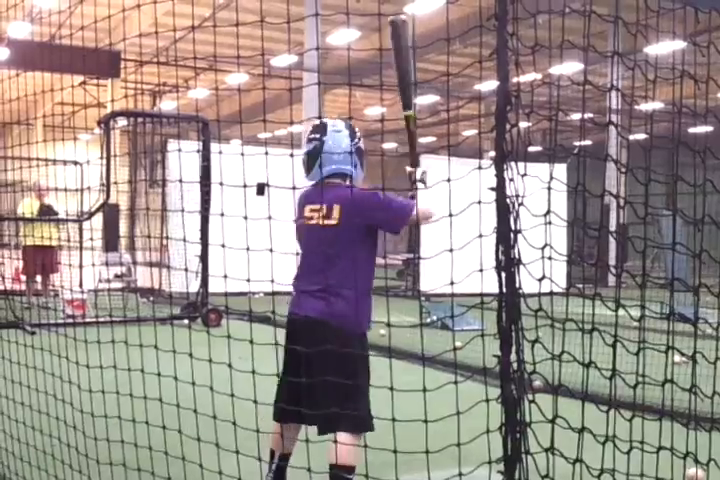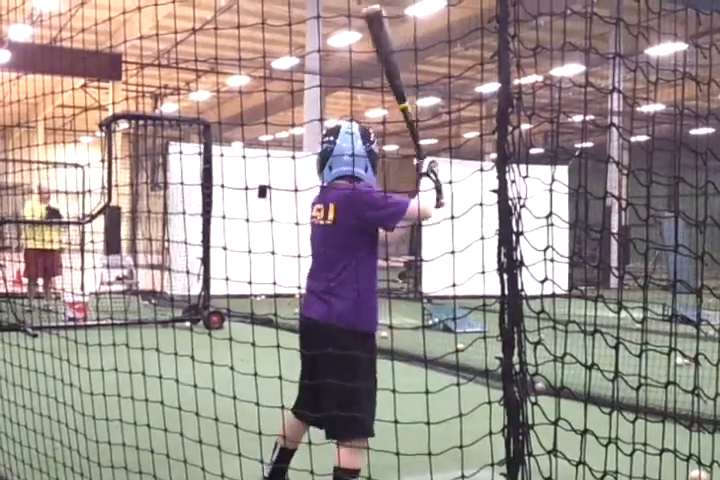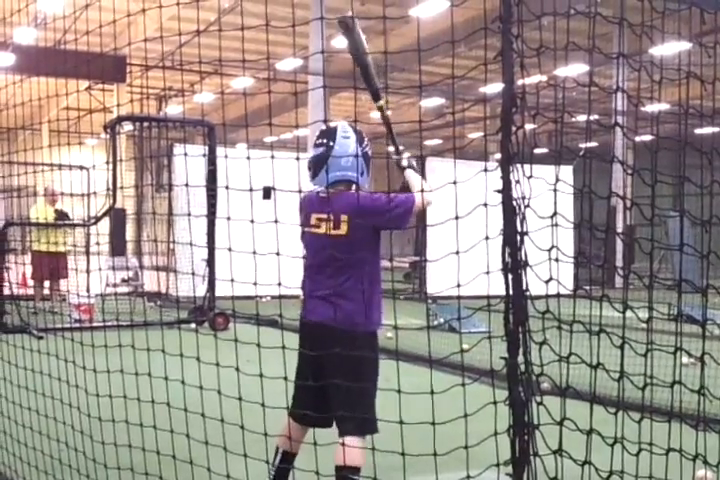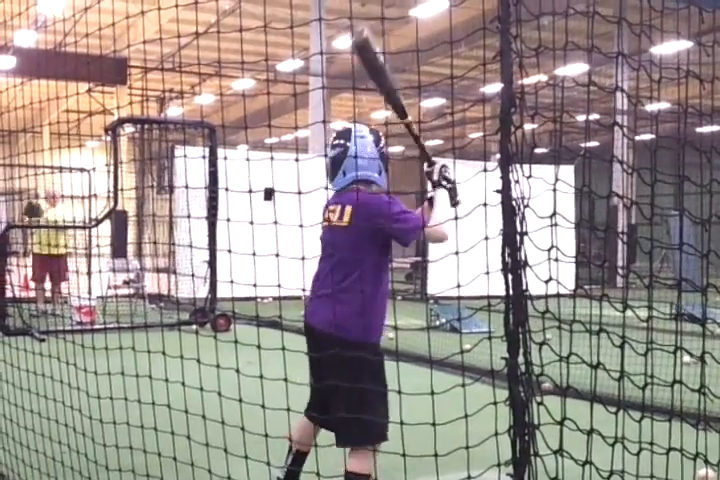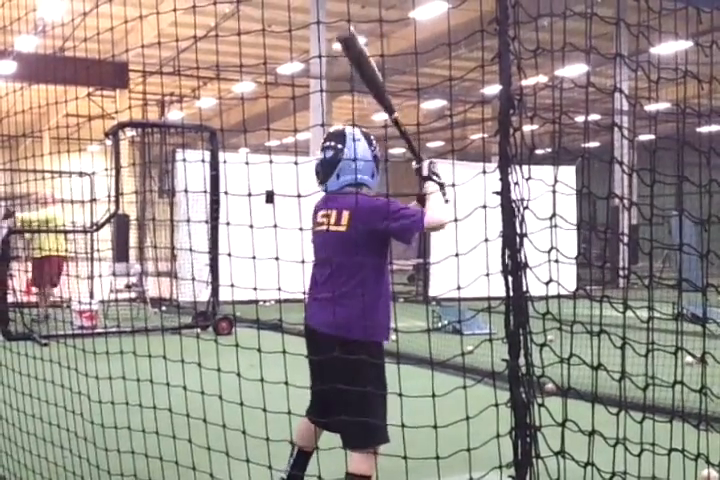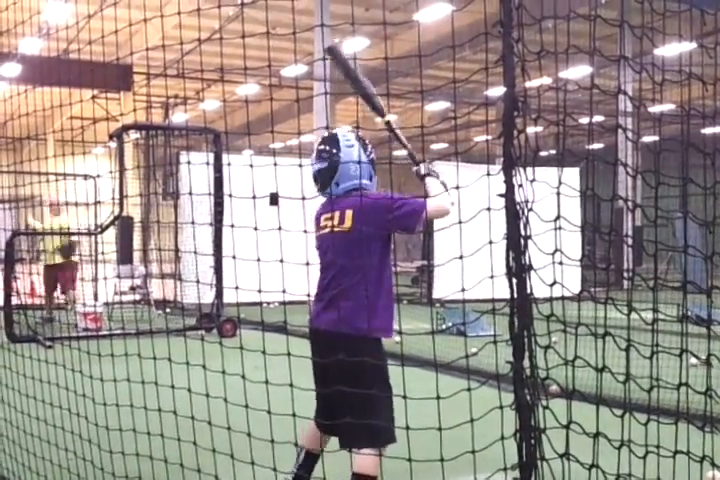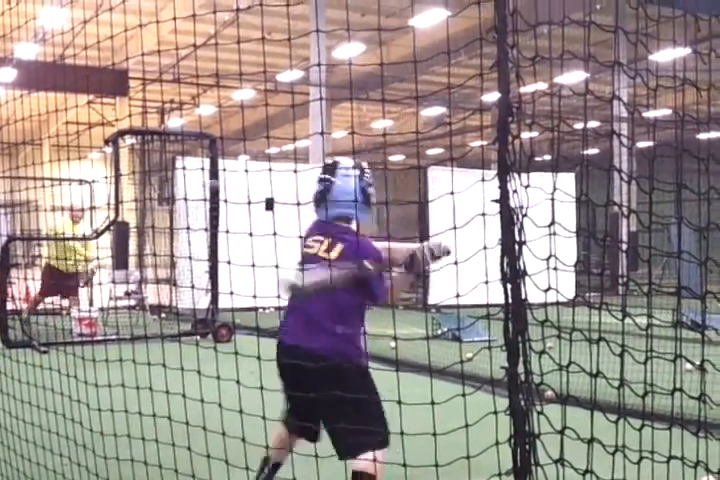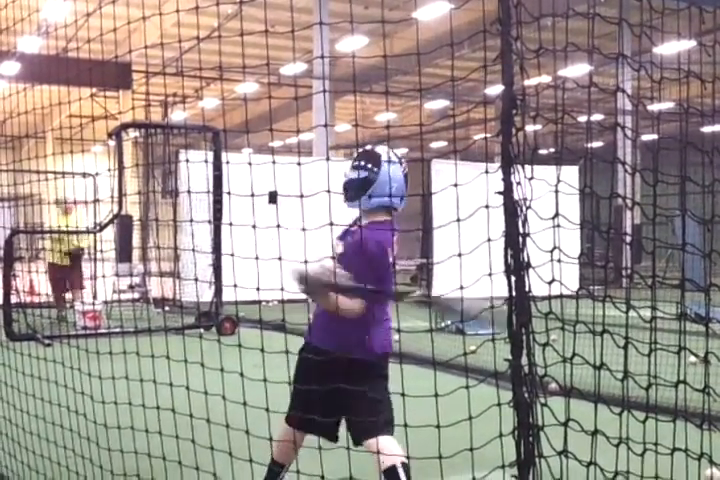
dt=0.5s
person 1, frame 1
left shoulder: (306, 201)
right shoulder: (362, 200)
right elbow: (424, 213)
left wrist: (386, 207)
left hip: (301, 317)
right hip: (341, 323)
left knee: (291, 409)
right knee: (349, 420)
person 1, frame 2
left shoulder: (324, 200)
right shoulder: (357, 197)
left elbow: (378, 231)
right elbow: (422, 210)
left wrist: (404, 205)
left hip: (314, 319)
right hip: (347, 325)
left knee: (306, 406)
right knee: (353, 425)
person 1, frame 3
left shoulder: (308, 204)
right shoulder: (366, 206)
right elbow: (423, 199)
left wrist: (388, 198)
right wrist: (409, 169)
left hip: (313, 323)
right hip: (352, 329)
left knee: (302, 410)
right knee: (353, 424)
person 1, frame 4
left shoulder: (337, 204)
right shoulder: (375, 204)
left elbow: (405, 222)
right elbow: (438, 232)
left wrist: (432, 199)
left hip: (320, 322)
right hip: (352, 330)
left knee: (320, 408)
right knee: (367, 429)
person 1, frame 5
left shoulder: (323, 208)
right shoulder: (372, 208)
right elbow: (436, 220)
left wrist: (422, 195)
right wrist: (431, 182)
left hip: (319, 327)
right hip: (355, 333)
left knee: (320, 410)
right knee: (367, 432)
person 1, frame 6
left shoulder: (324, 213)
right shoulder: (372, 205)
right elbow: (440, 207)
right wrist: (430, 178)
left hip: (324, 330)
right hip: (356, 335)
left knee: (327, 418)
right knee: (372, 434)
person 1, frame 7
left shoulder: (315, 232)
right shoulder: (363, 249)
right elbow: (381, 296)
left hip: (292, 348)
right hip: (338, 354)
left knee: (296, 419)
right knee: (369, 442)
person 1, frame 8
left shoulder: (373, 239)
right shoulder: (365, 224)
left elbow: (354, 309)
right elbow: (334, 260)
left wrist: (324, 294)
left hip: (347, 349)
left knee: (297, 423)
right knee: (377, 433)
person 2, frame 1
left shoulder: (50, 204)
right shoulder: (26, 203)
right elbow: (22, 218)
left wrist: (53, 215)
right wrist: (37, 215)
left hip: (49, 244)
right hip: (32, 244)
left knee: (47, 273)
right knee: (31, 273)
left ankle: (46, 299)
right ankle: (29, 300)
person 2, frame 2
left shoulder: (53, 207)
right shoulder: (30, 205)
right elbow: (28, 222)
left wrist: (58, 218)
right wrist: (45, 218)
left hip: (52, 246)
right hip: (34, 246)
left knee: (49, 276)
right knee: (33, 276)
left ankle: (48, 302)
right ankle: (31, 303)
person 2, frame 3
left shoulder: (61, 209)
right shoulder: (37, 207)
right elbow: (36, 224)
left wrist: (65, 221)
right wrist: (52, 221)
left hip: (58, 249)
right hip: (41, 249)
left knee: (56, 278)
right knee: (39, 278)
right ankle: (37, 305)
person 2, frame 4
left shoulder: (62, 211)
left elbow: (57, 221)
left wrist: (43, 214)
left hip: (57, 251)
right hip: (39, 250)
left knee: (56, 281)
right knee: (39, 280)
left ankle: (56, 308)
right ankle: (40, 308)
person 2, frame 5
left shoulder: (54, 212)
right shoulder: (41, 215)
left elbow: (35, 217)
right elbow: (32, 234)
left wrist: (18, 216)
left hip: (54, 254)
right hip: (38, 254)
left knee: (47, 283)
right knee: (39, 285)
left ankle: (43, 311)
right ankle: (43, 313)
person 2, frame 6
left shoulder: (66, 219)
right shoulder: (47, 223)
right elbow: (37, 226)
left wrist: (71, 243)
right wrist: (31, 220)
left hip: (66, 261)
right hip: (50, 262)
left knee: (69, 289)
right knee: (48, 291)
right ankle: (49, 315)
person 2, frame 7
left shoulder: (85, 230)
right shoulder: (62, 224)
left elbow: (90, 250)
right elbow: (68, 242)
left wrist: (89, 268)
right wrist: (85, 254)
left hip: (72, 269)
right hip: (54, 265)
left knee: (73, 296)
right knee: (43, 293)
right ankle: (27, 313)
person 2, frame 8
left shoulder: (79, 219)
right shoulder: (54, 218)
right elbow: (51, 233)
left wrist: (80, 247)
right wrist: (68, 231)
left hip: (74, 261)
right hip: (56, 261)
left knee: (77, 289)
right knee: (58, 290)
right ankle: (61, 313)
